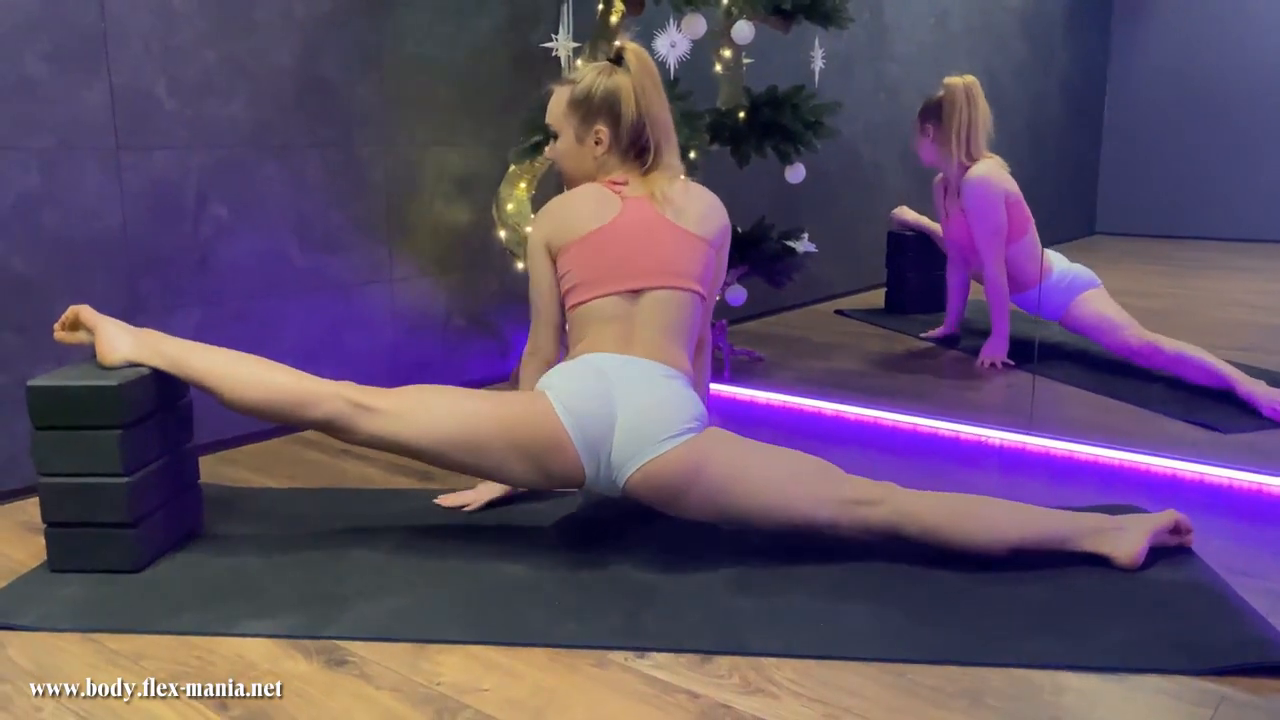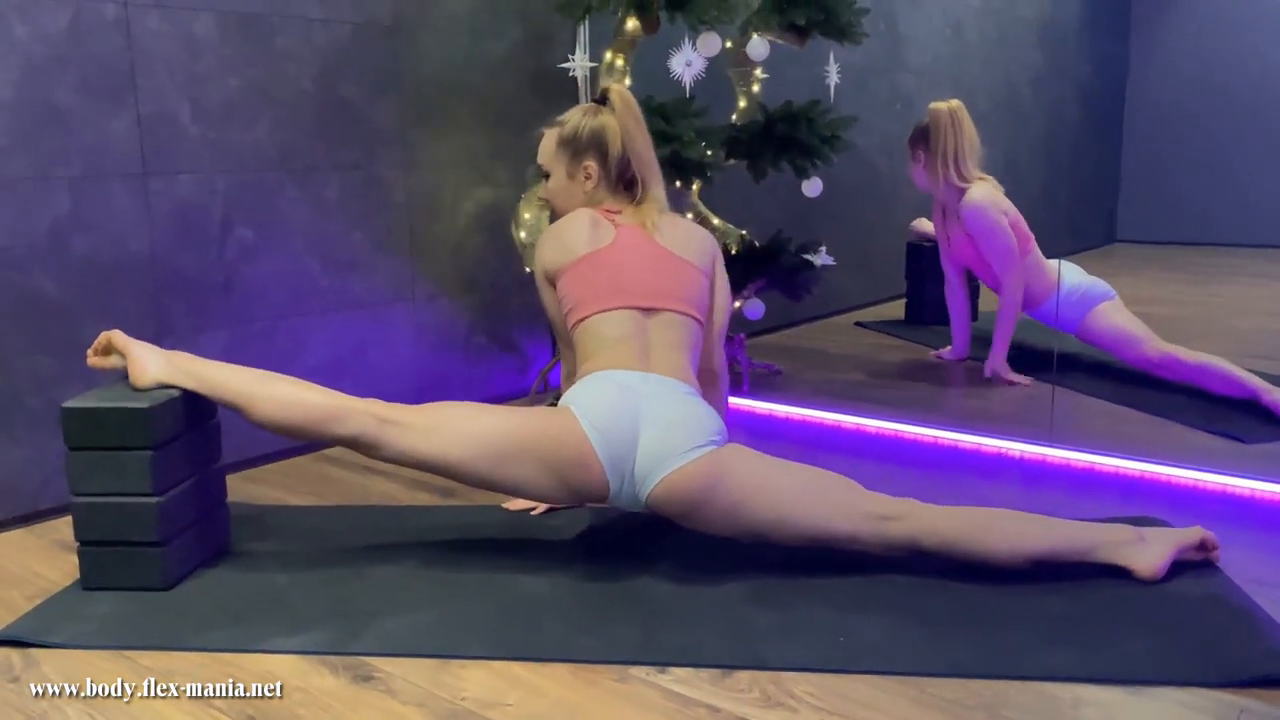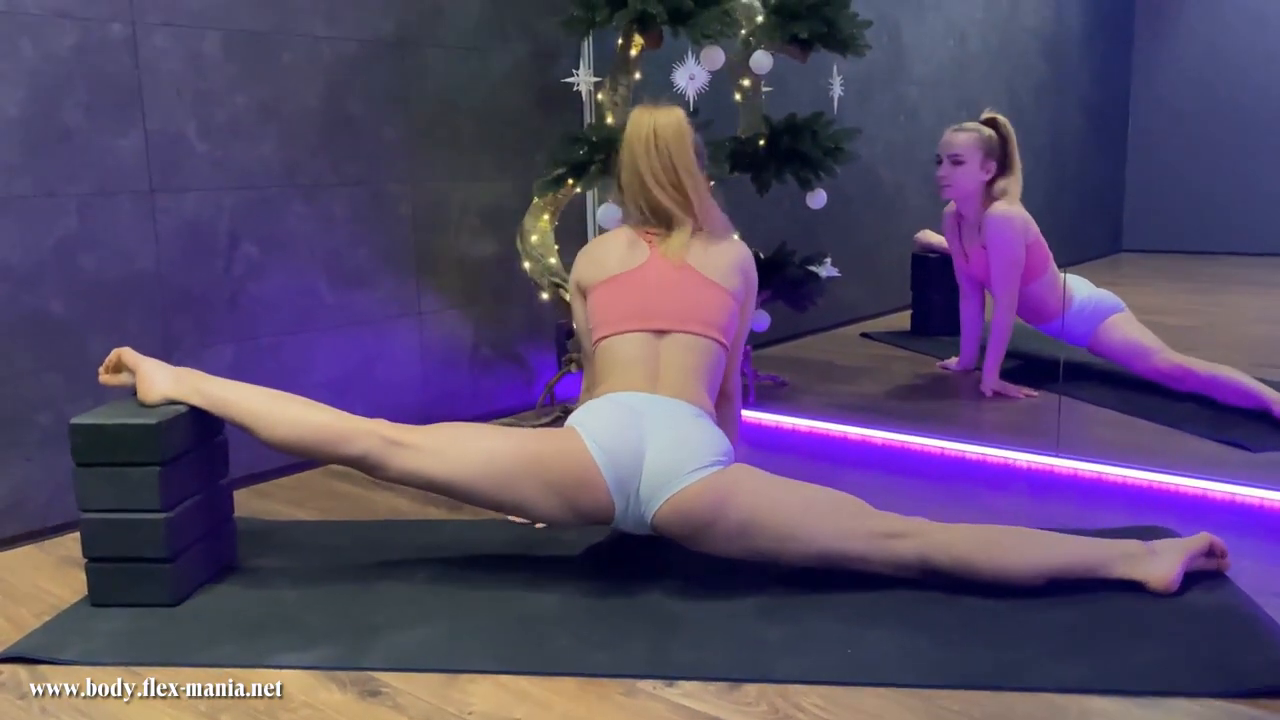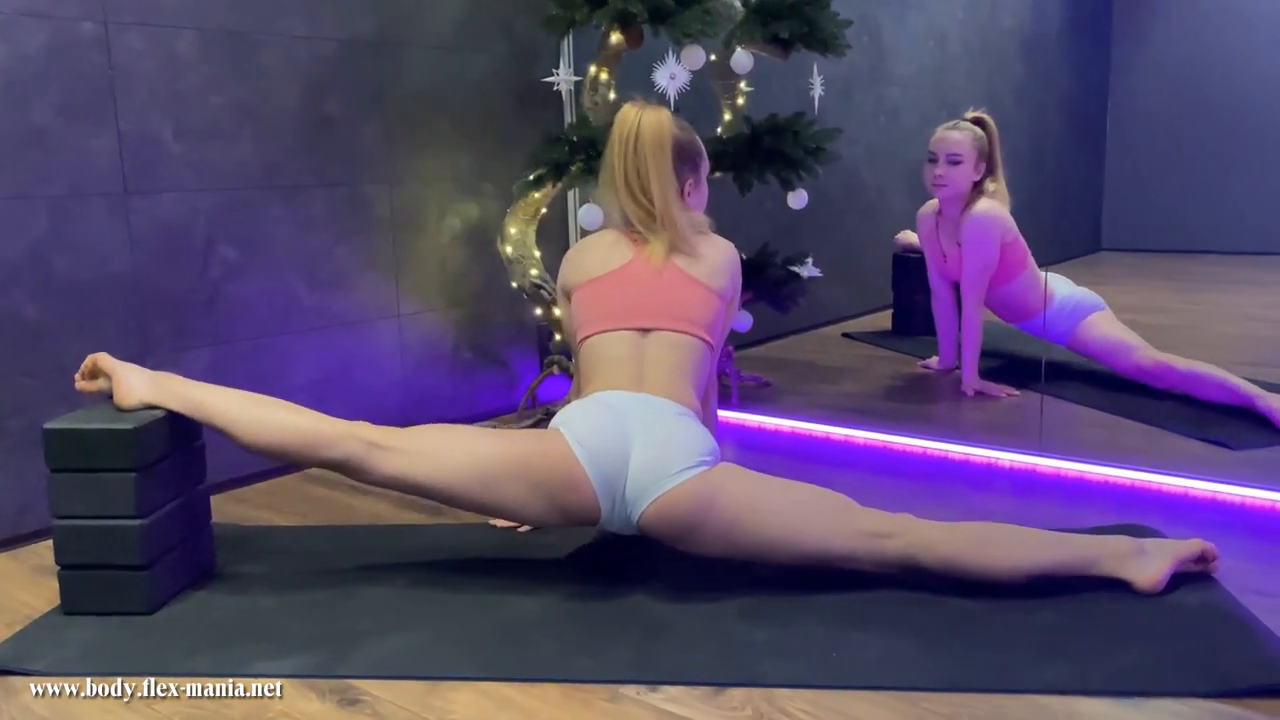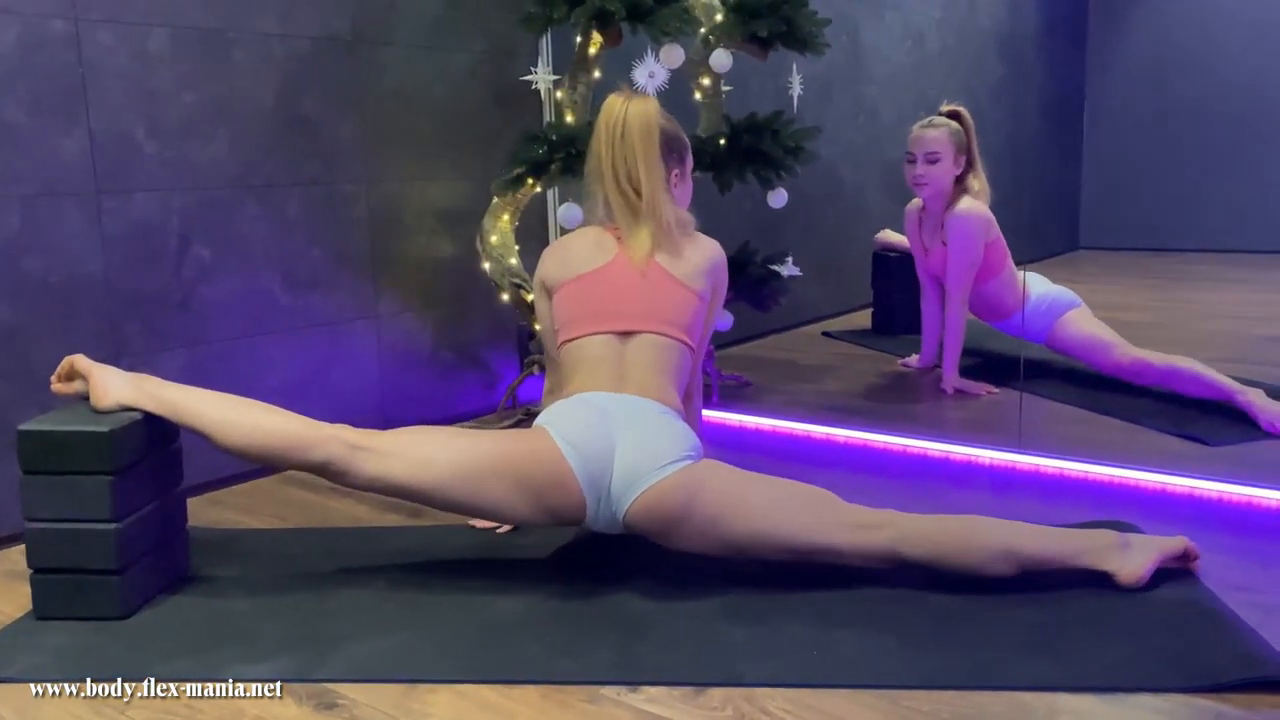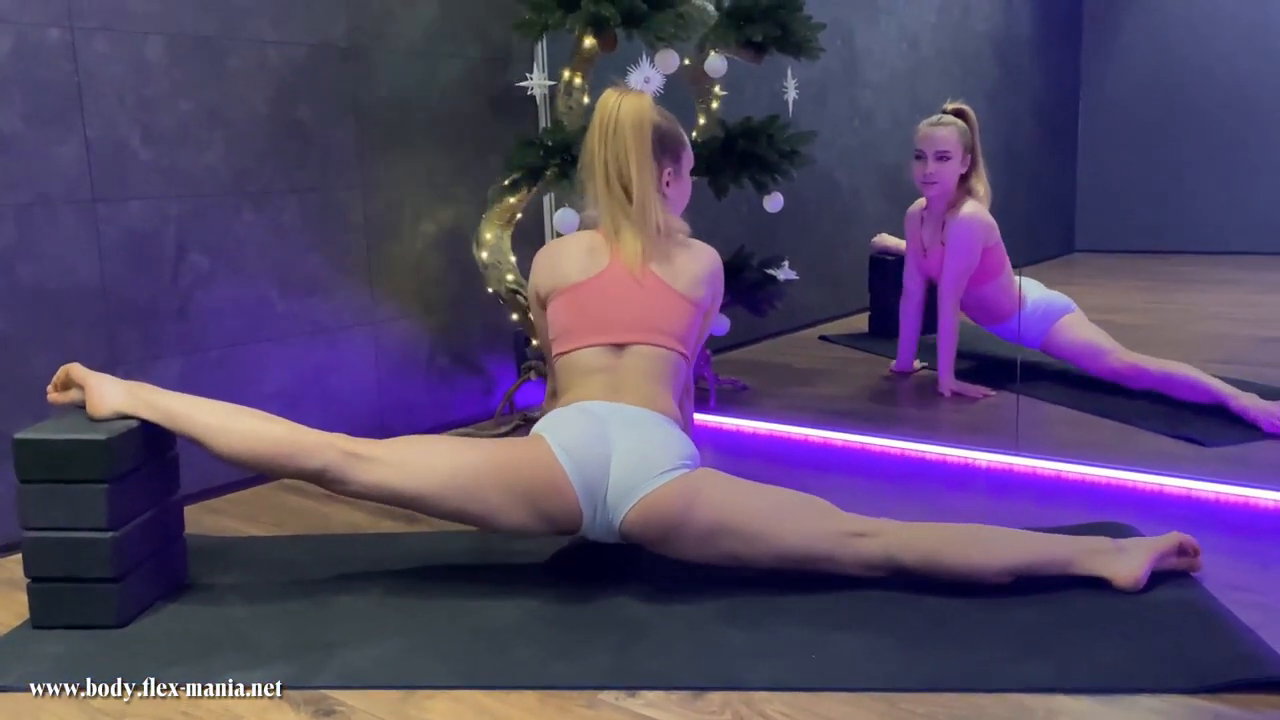
dt=0.7s
person 1, frame 1
left shoulder: (558, 217)
right shoulder: (708, 207)
left wrist: (502, 471)
right wrist: (693, 458)
left hip: (573, 413)
right hip: (663, 426)
left knee: (347, 407)
right knee: (879, 506)
person 1, frame 2
left shoulder: (558, 240)
right shoulder: (699, 240)
left wrist: (568, 481)
right wrist: (701, 466)
left hip: (595, 427)
right hip: (682, 441)
left knee: (370, 422)
right knee: (894, 523)
left ankle: (164, 363)
person 1, frame 3
left shoulder: (594, 256)
right shoulder: (735, 257)
left hip: (597, 446)
right hip: (687, 463)
left knee: (376, 443)
right knee: (905, 543)
left ankle: (176, 381)
person 1, frame 4
left shoulder: (580, 255)
right shoulder: (721, 254)
left hip: (583, 448)
right hip: (674, 462)
left knee: (359, 447)
right knee: (890, 539)
person 1, frame 5
left shoulder: (559, 253)
right shoulder: (707, 254)
left hip: (566, 450)
right hip: (658, 465)
left knee: (340, 449)
right knee: (877, 534)
person 1, frame 6
left shoulder: (551, 258)
right shoulder: (703, 261)
left hip: (561, 459)
right hip: (656, 471)
left knee: (338, 459)
right knee: (871, 544)
person 2, frame 1
left shoulder: (982, 181)
right shoulder: (943, 185)
left elbow: (993, 266)
right elbow: (958, 257)
left wrist: (999, 339)
right wrist: (950, 323)
left hip: (1060, 288)
right hip: (1028, 284)
left knee: (1141, 345)
person 2, frame 2
left shoulder: (976, 206)
right shoulder: (944, 204)
left elbow: (1012, 286)
right elbow: (953, 278)
left wrist: (996, 358)
right wrist: (959, 346)
left hip: (1072, 299)
right hip: (1050, 287)
left knee: (1159, 357)
person 2, frame 3
left shoulder: (1003, 218)
right shoulder: (952, 217)
left elbow: (1005, 304)
right elbow: (969, 292)
left wrist: (990, 376)
right wrist: (967, 359)
left hip: (1083, 312)
right hip: (1050, 309)
left knee: (1172, 369)
person 2, frame 4
left shoulder: (984, 216)
right shoulder: (927, 217)
left elbow: (971, 302)
right elbow: (942, 292)
left wrist: (971, 377)
right wrist: (947, 358)
left hip: (1064, 310)
right hip: (1026, 311)
left knee: (1152, 367)
person 2, frame 5
left shoulder: (966, 215)
right shoulder: (913, 213)
left elbow: (956, 300)
right elbow: (930, 289)
left wrist: (950, 373)
right wrist: (928, 355)
left hip: (1040, 308)
right hip: (1005, 309)
left knee: (1130, 363)
left ankle: (1247, 397)
right ankle: (900, 243)
person 2, frame 6
left shoulder: (969, 220)
right shoulder: (916, 214)
left elbow: (948, 301)
right elbow: (913, 290)
left wrist: (946, 377)
right wrist: (904, 359)
left hip: (1035, 313)
right hip: (1002, 311)
left knee: (1125, 367)
left ankle: (1241, 401)
right ankle: (899, 245)
